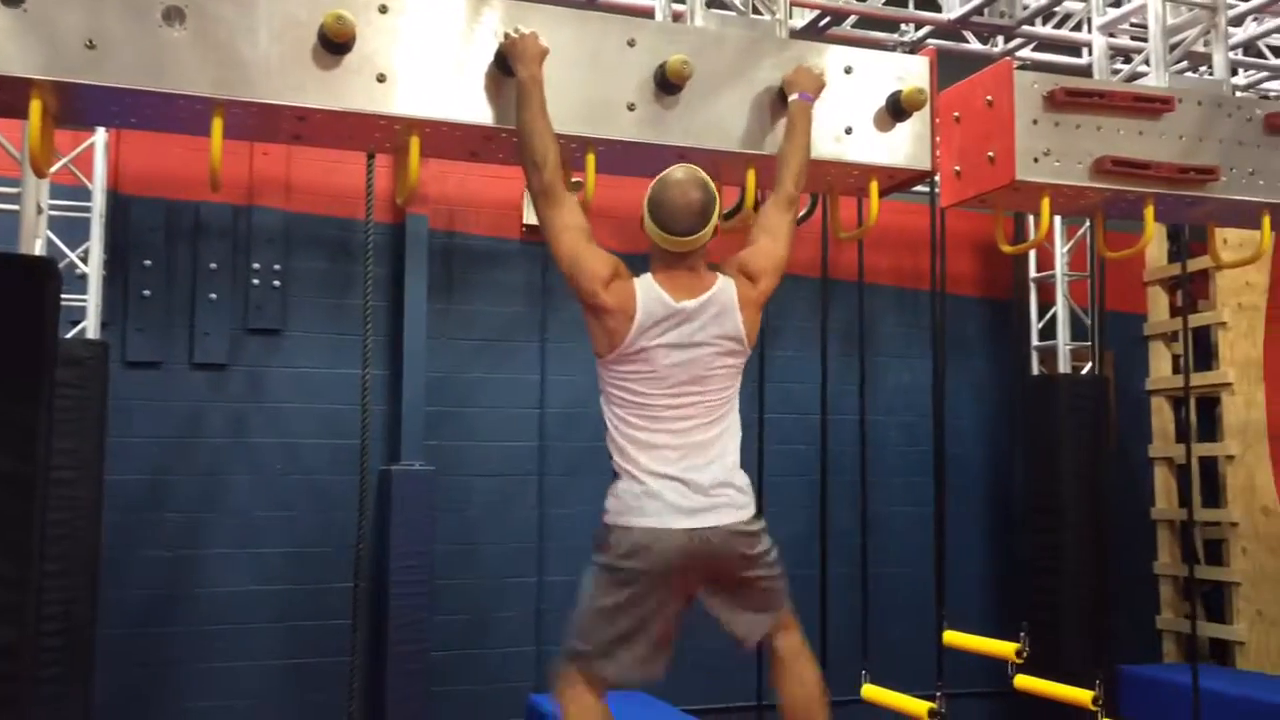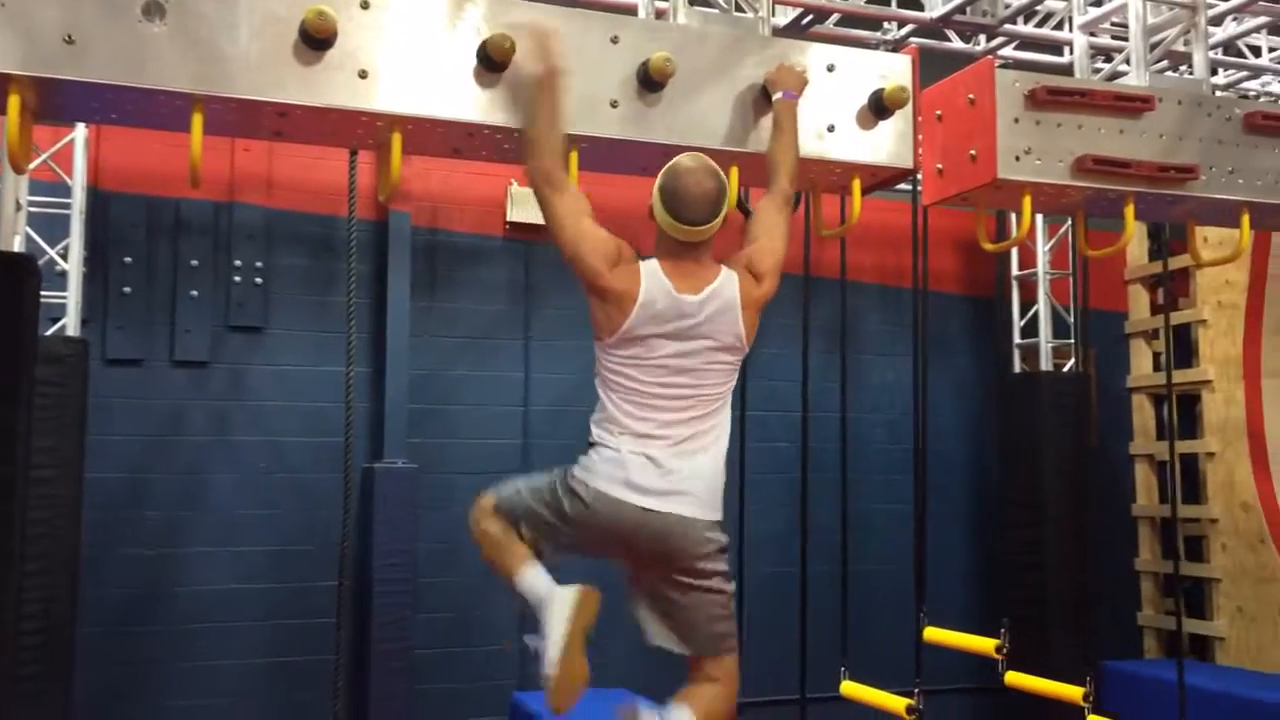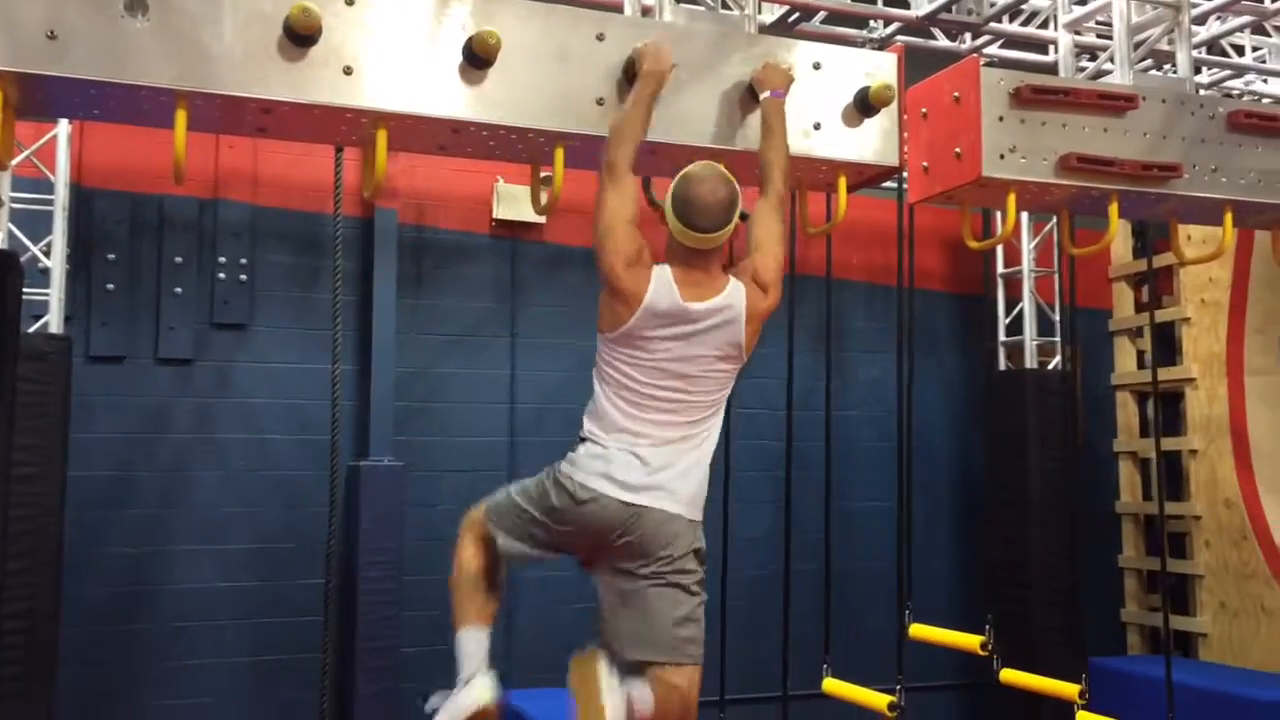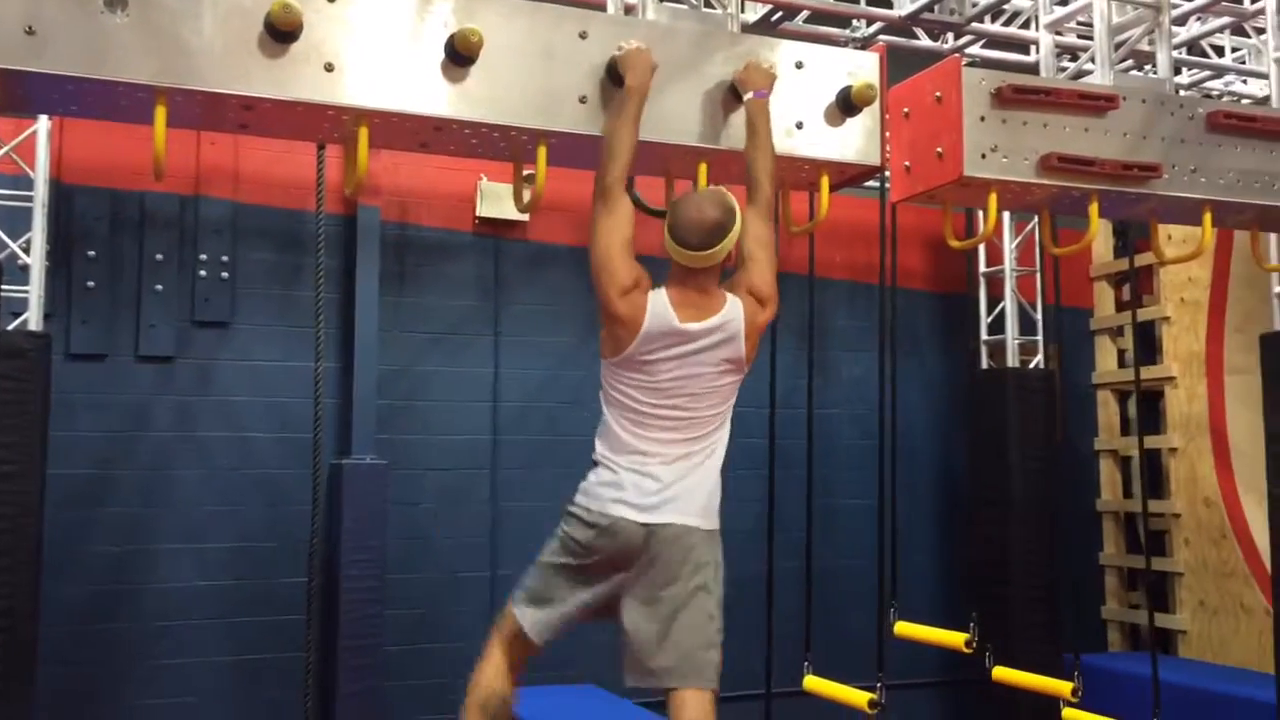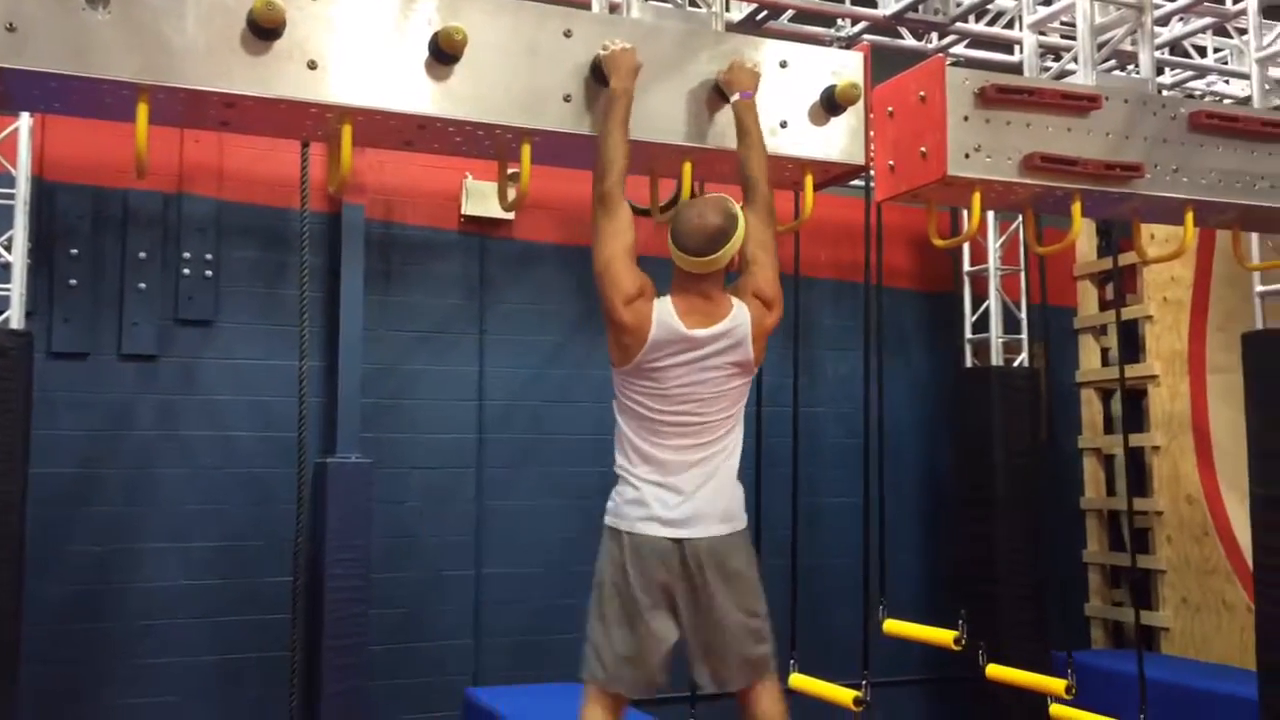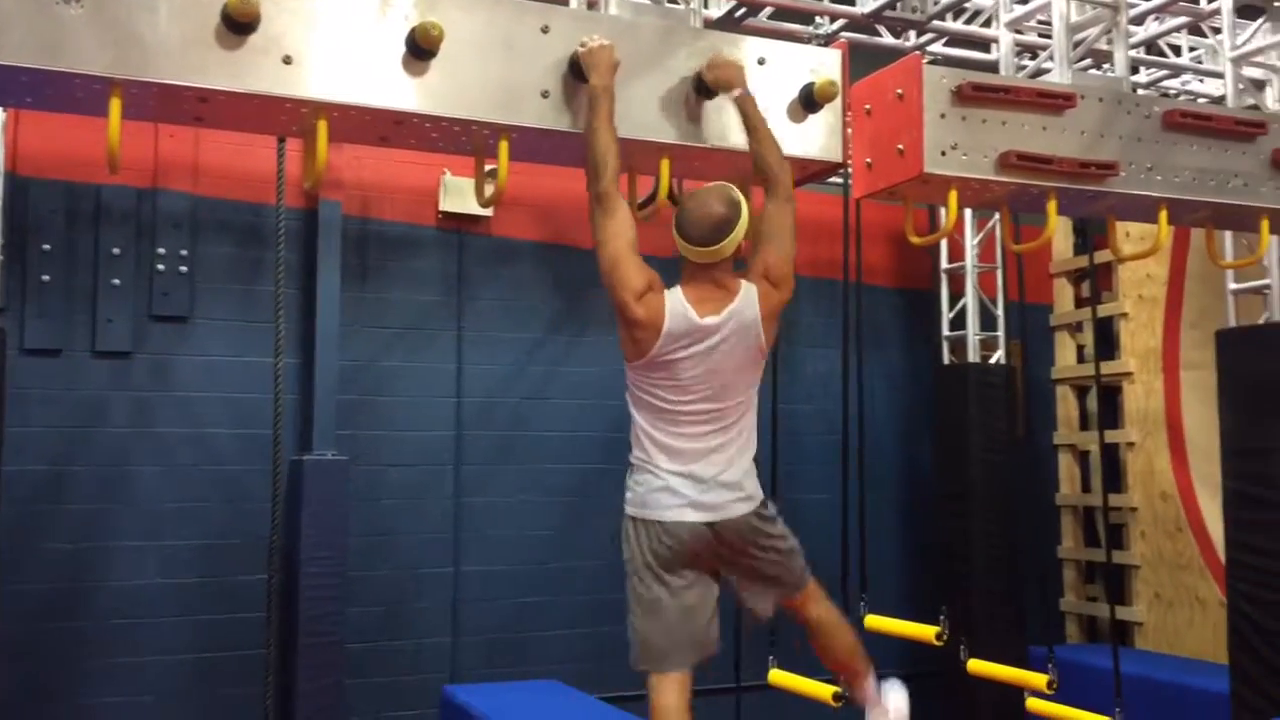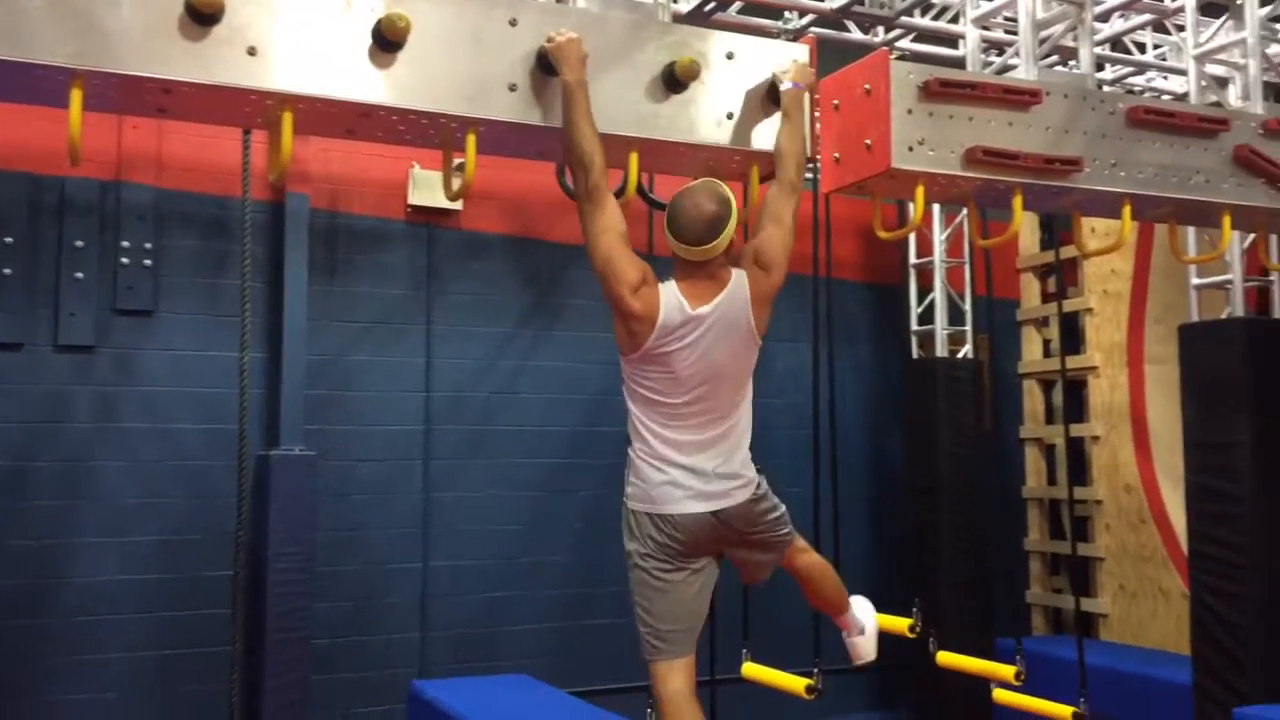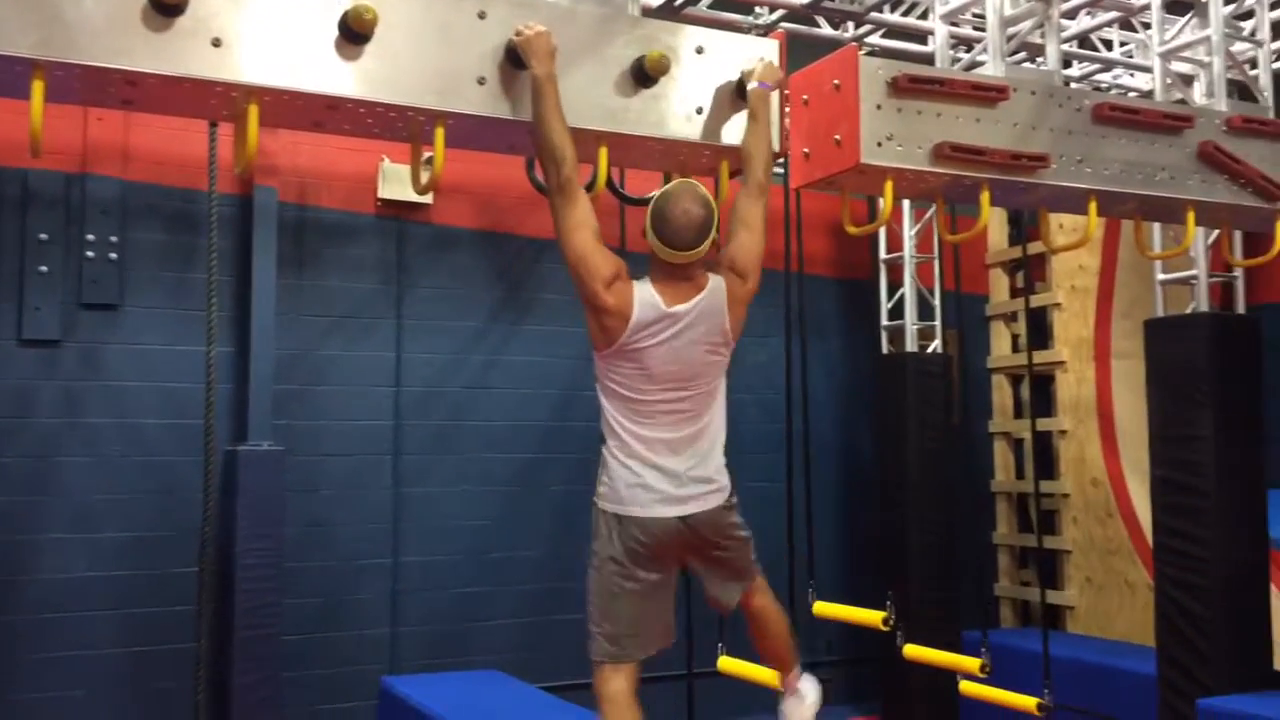
dt=0.2s
person 1, frame 1
left shoulder: (611, 299)
right shoulder: (744, 293)
left elbow: (549, 189)
right elbow: (786, 198)
left wrist: (528, 76)
right wrist: (802, 102)
left hip: (642, 532)
right hip: (730, 523)
right knee: (786, 638)
person 1, frame 2
left shoulder: (616, 280)
right shoulder: (749, 290)
left elbow: (549, 177)
right elbow: (780, 194)
left wrist: (546, 76)
right wrist: (785, 100)
left hip: (602, 498)
right hip: (691, 519)
left knee: (488, 511)
left ankle: (553, 598)
person 1, frame 3
left shoulder: (630, 281)
right shoulder: (753, 300)
left elbow: (617, 168)
right elbow: (774, 195)
left wrist: (648, 80)
right wrist: (772, 101)
left hip: (585, 492)
right hip: (667, 521)
left knee: (476, 530)
person 1, frame 4
left shoulder: (628, 307)
right shoulder: (751, 315)
left elbow: (609, 190)
right elbow: (762, 202)
left wrist: (633, 87)
right wrist: (757, 101)
left hip: (602, 519)
right hip: (687, 534)
left knee: (507, 645)
person 1, frame 5
left shoulder: (633, 316)
right shoulder: (757, 318)
left elbow: (609, 196)
right elbow: (760, 200)
left wrist: (618, 89)
right wrist: (743, 99)
left hip: (635, 536)
right hip: (718, 537)
person 1, frame 6
left shoulder: (643, 309)
right shoulder: (765, 302)
left elbow: (604, 193)
right elbow: (779, 185)
left wrist: (599, 86)
right wrist: (739, 93)
left hip: (659, 521)
right hip: (738, 513)
right knee: (808, 598)
person 1, frame 7
left shoulder: (638, 302)
right shoulder: (756, 289)
left elbow: (592, 186)
right elbow: (787, 183)
left wrist: (572, 79)
right wrist: (795, 93)
left hip: (662, 513)
right hip: (738, 498)
right knee: (797, 551)
right ankle: (853, 623)
person 1, frame 8
left shoulder: (613, 302)
right shoulder: (730, 296)
left elbow: (563, 181)
right elbow: (754, 189)
left wrist: (542, 72)
right wrist: (760, 96)
left hip: (630, 514)
right hip: (708, 505)
right knee: (753, 593)
